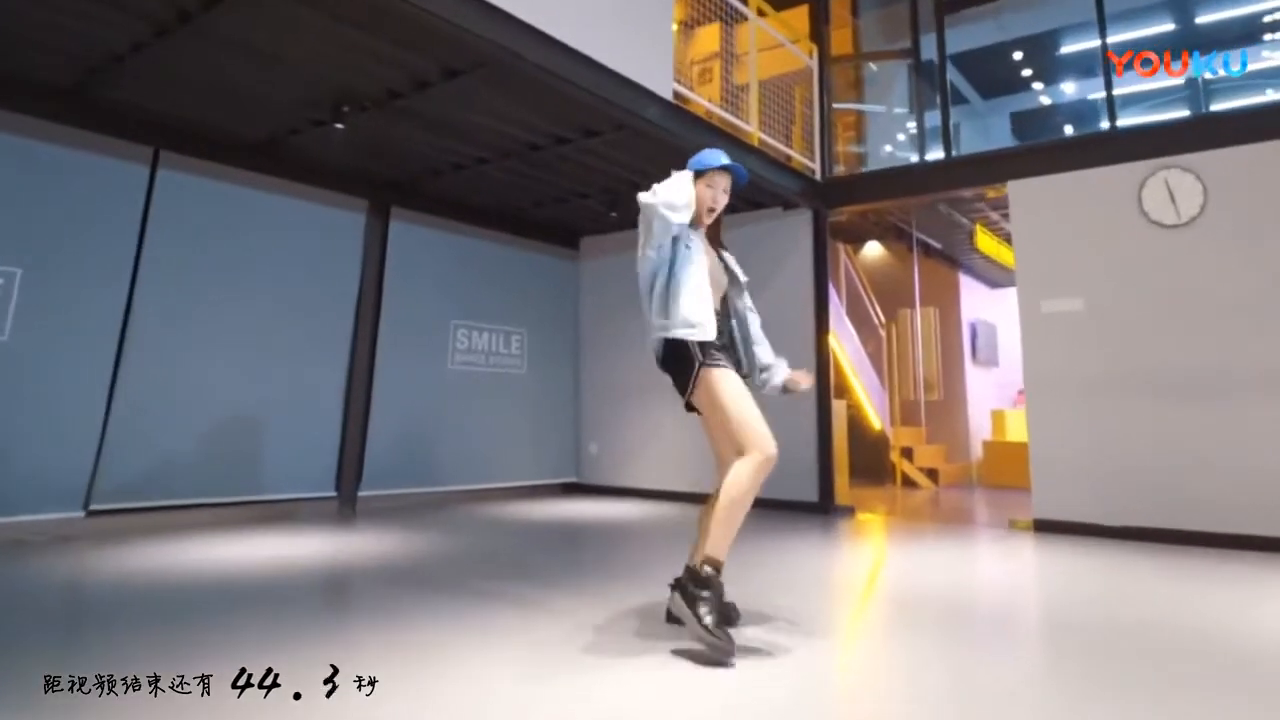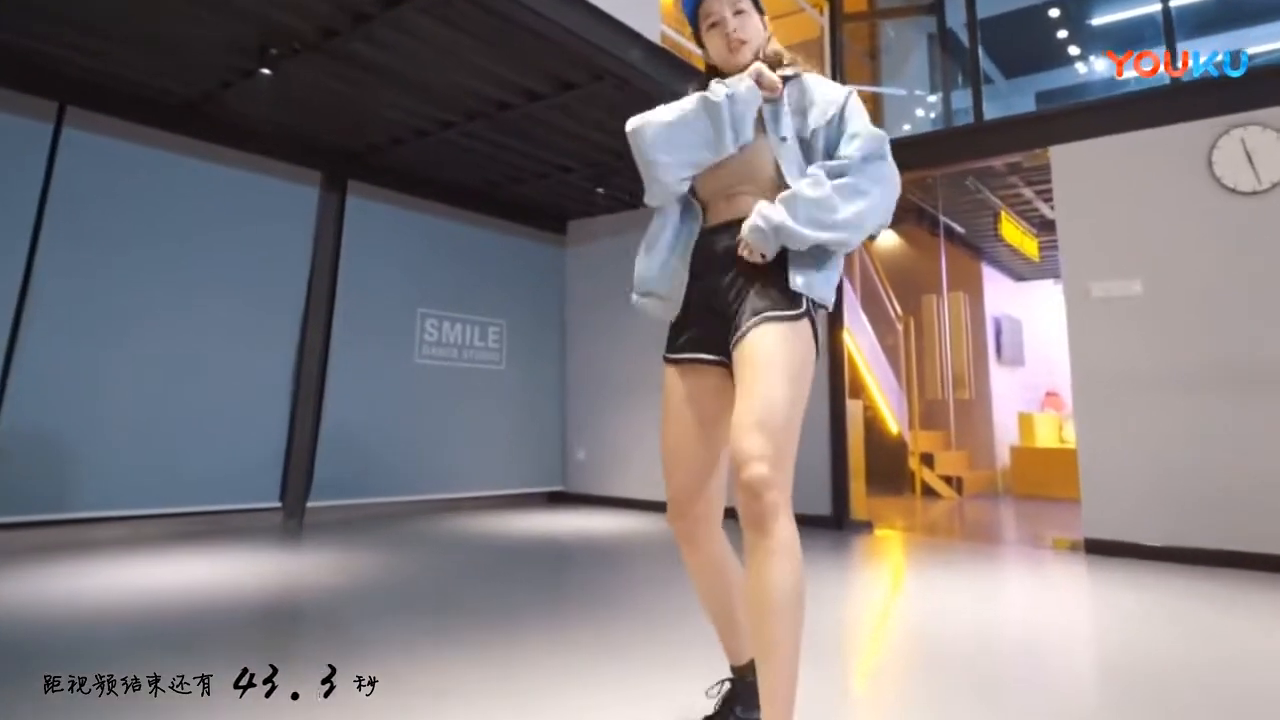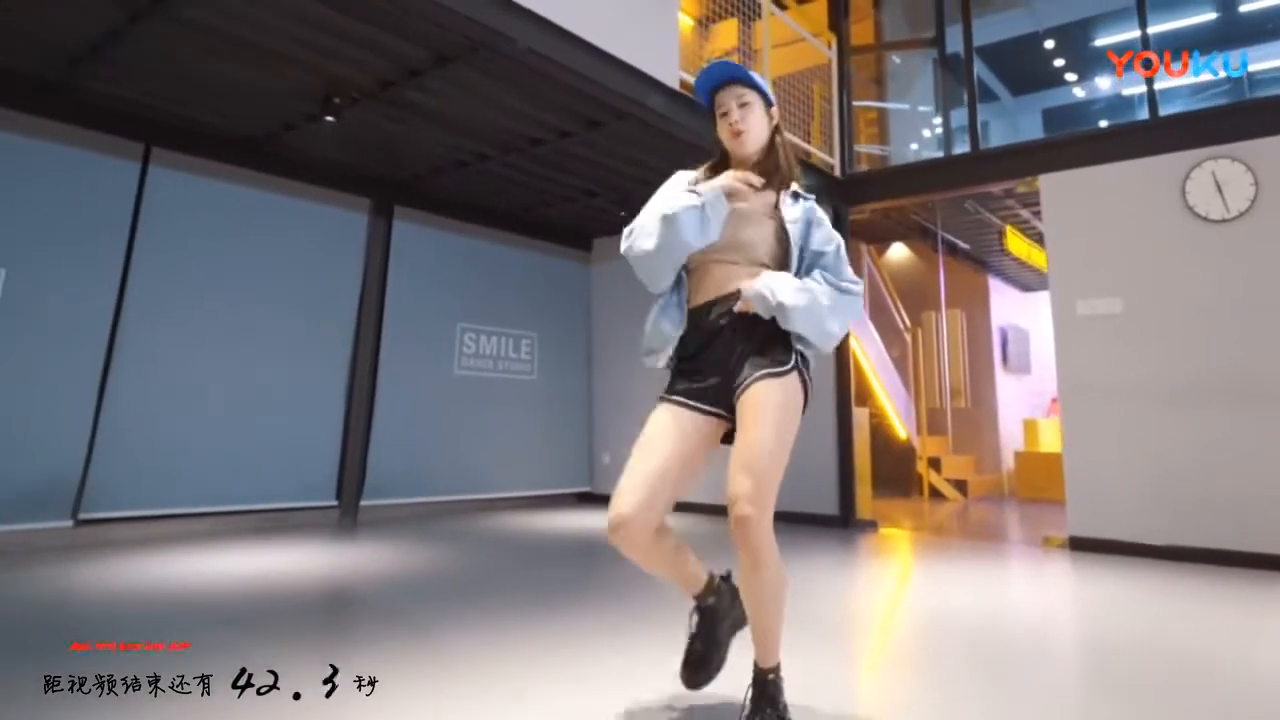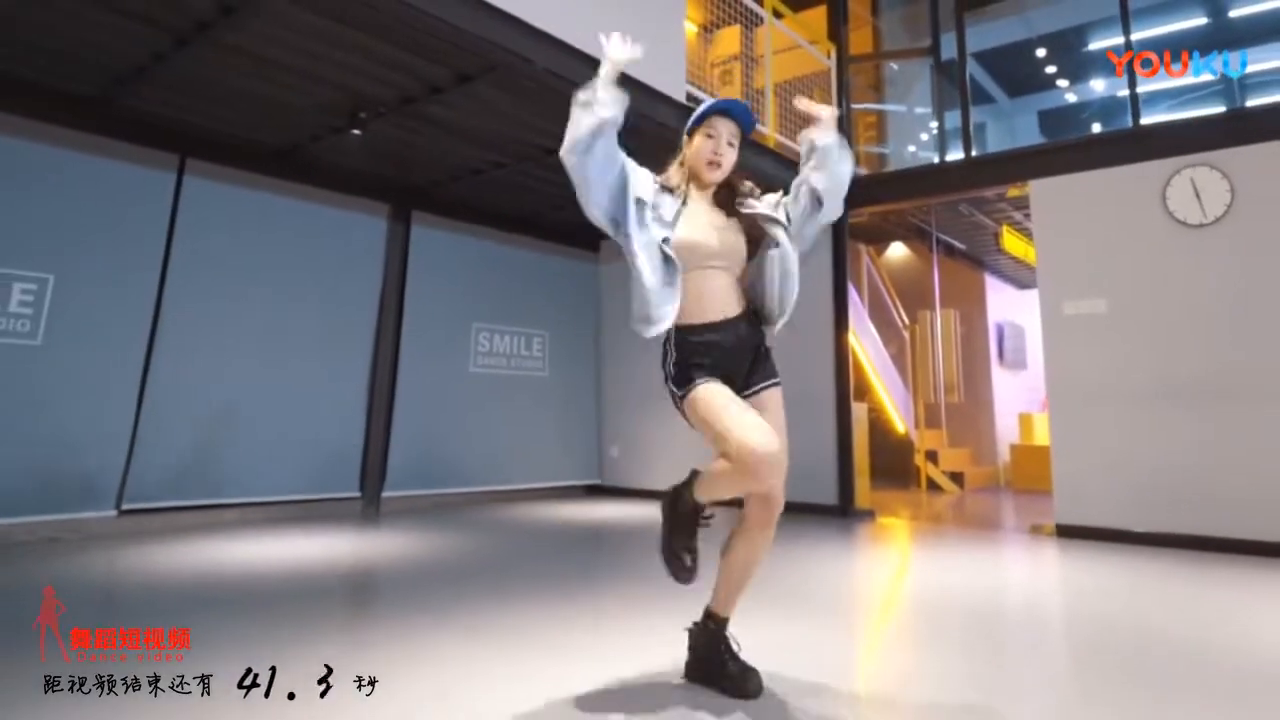
dt=1s
person 1, frame 1
left shoulder: (719, 253)
right shoulder: (673, 235)
left elbow: (741, 318)
right elbow: (658, 207)
left wrist: (778, 370)
right wrist: (684, 183)
left hip: (720, 350)
right hip: (692, 348)
left knee: (737, 473)
right knee: (761, 451)
left ankle: (695, 583)
right ankle: (701, 584)
person 1, frame 2
left shoulder: (816, 98)
right shoulder: (701, 115)
left elbow: (870, 178)
right elbow: (654, 150)
left wrist: (777, 226)
right wrist: (738, 98)
left hip: (775, 280)
right hip: (698, 293)
left knee: (761, 482)
right knee: (689, 509)
person 1, frame 3
left shoulder: (799, 206)
right shoulder: (691, 190)
left elbow: (842, 293)
right elbow: (644, 253)
left wrist: (780, 293)
right wrist: (707, 197)
left hip: (768, 346)
right hip: (696, 356)
left knee: (748, 513)
right knee: (628, 523)
right ankle: (713, 598)
person 1, frame 4
left shoulder: (751, 210)
right shoulder: (650, 196)
left elbow: (818, 206)
right elbow: (585, 160)
left wrist: (824, 139)
right wrist: (607, 82)
left hip: (750, 352)
right hip: (694, 358)
left knee: (769, 500)
right knee: (760, 458)
left ankle: (710, 640)
right ankle: (689, 501)
